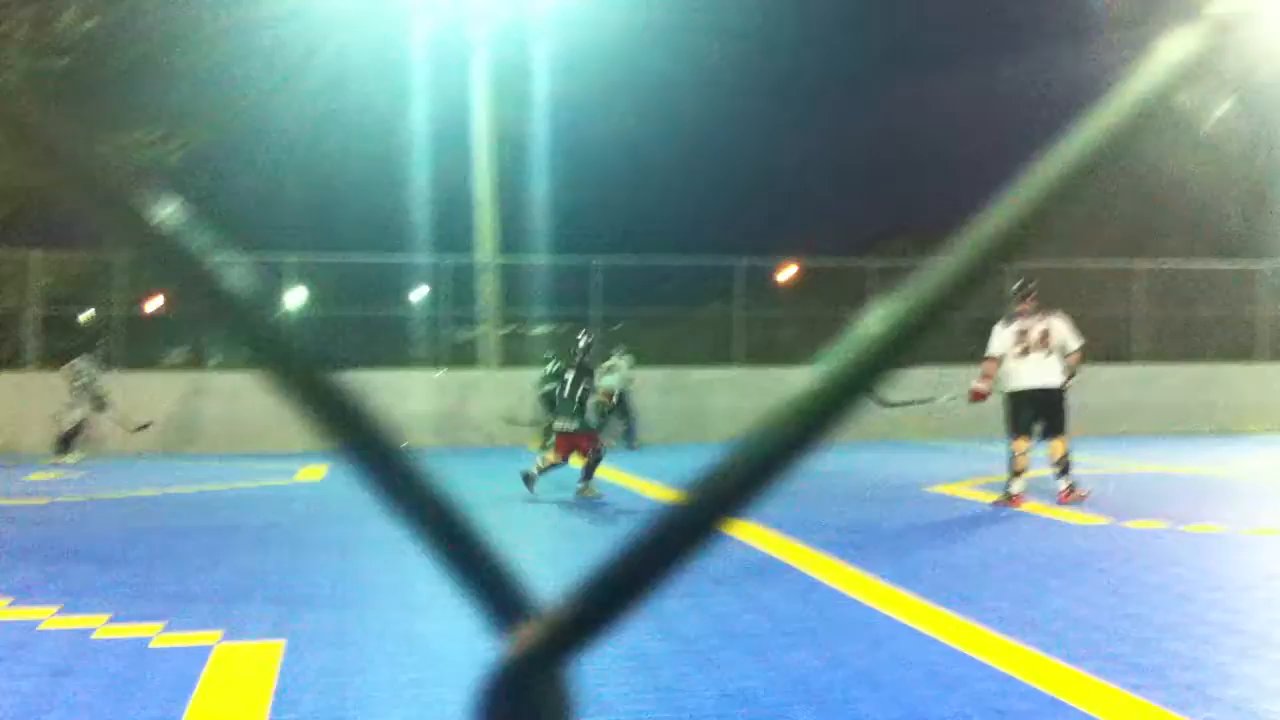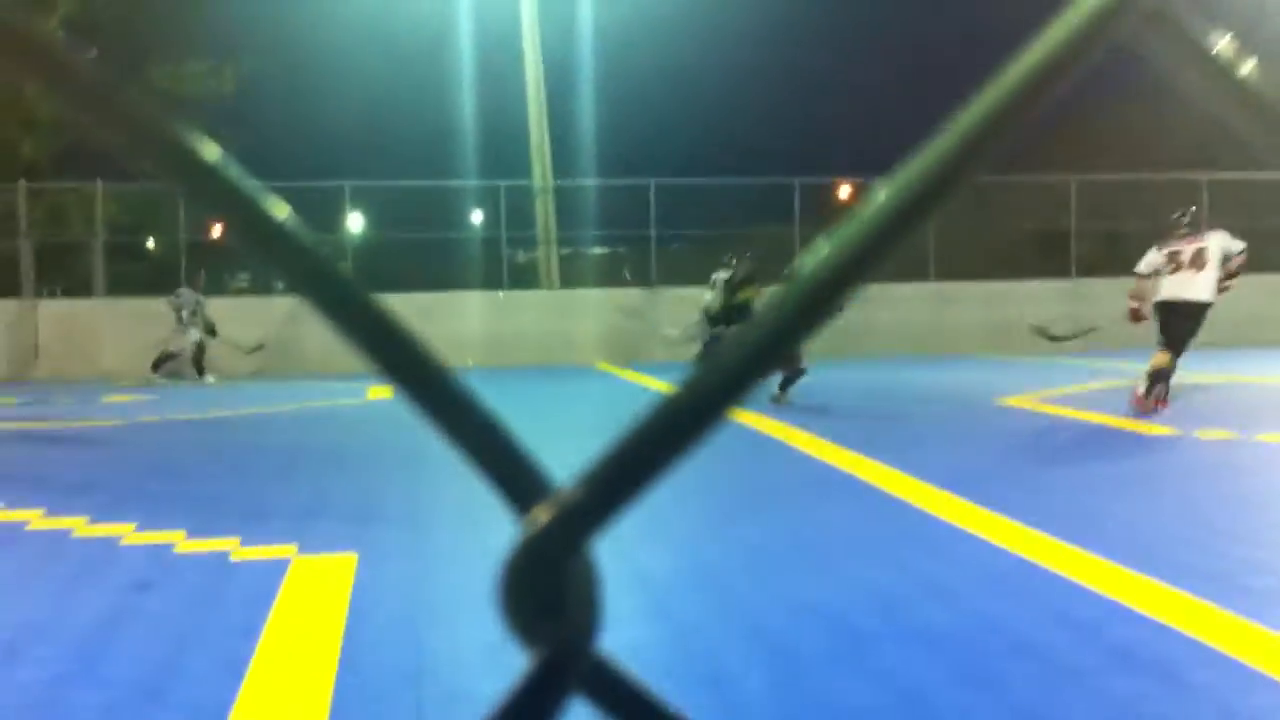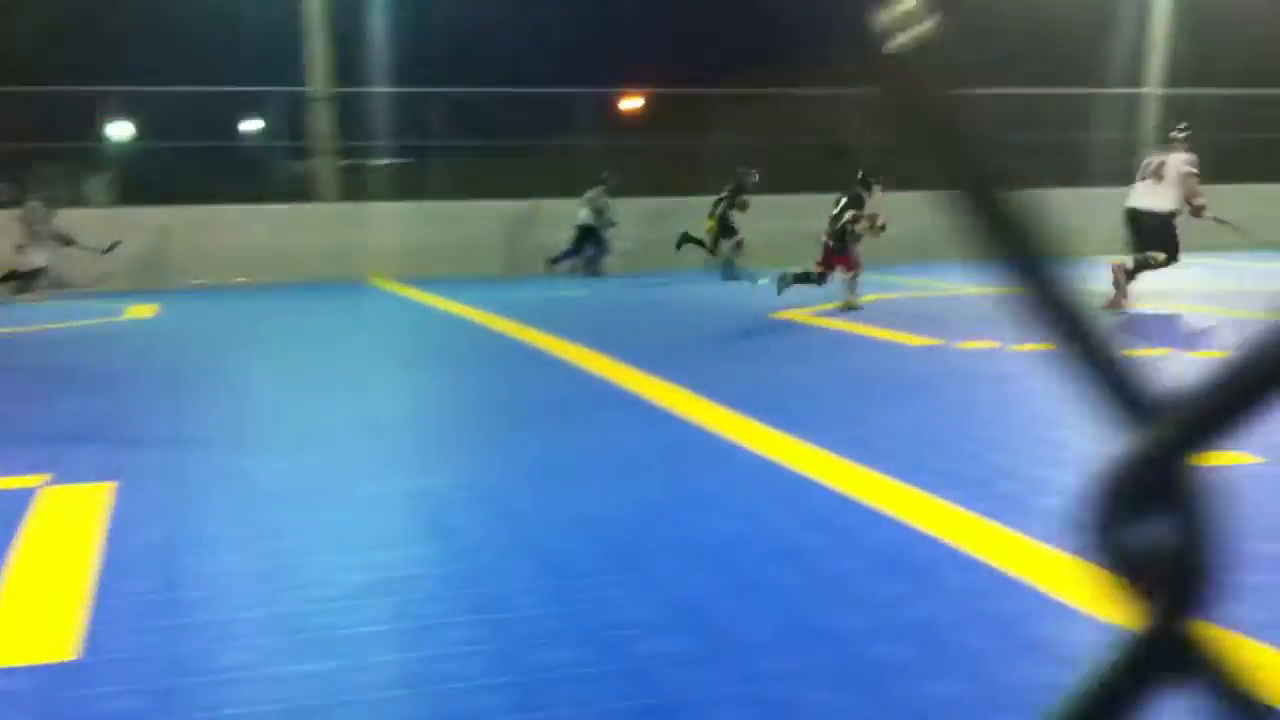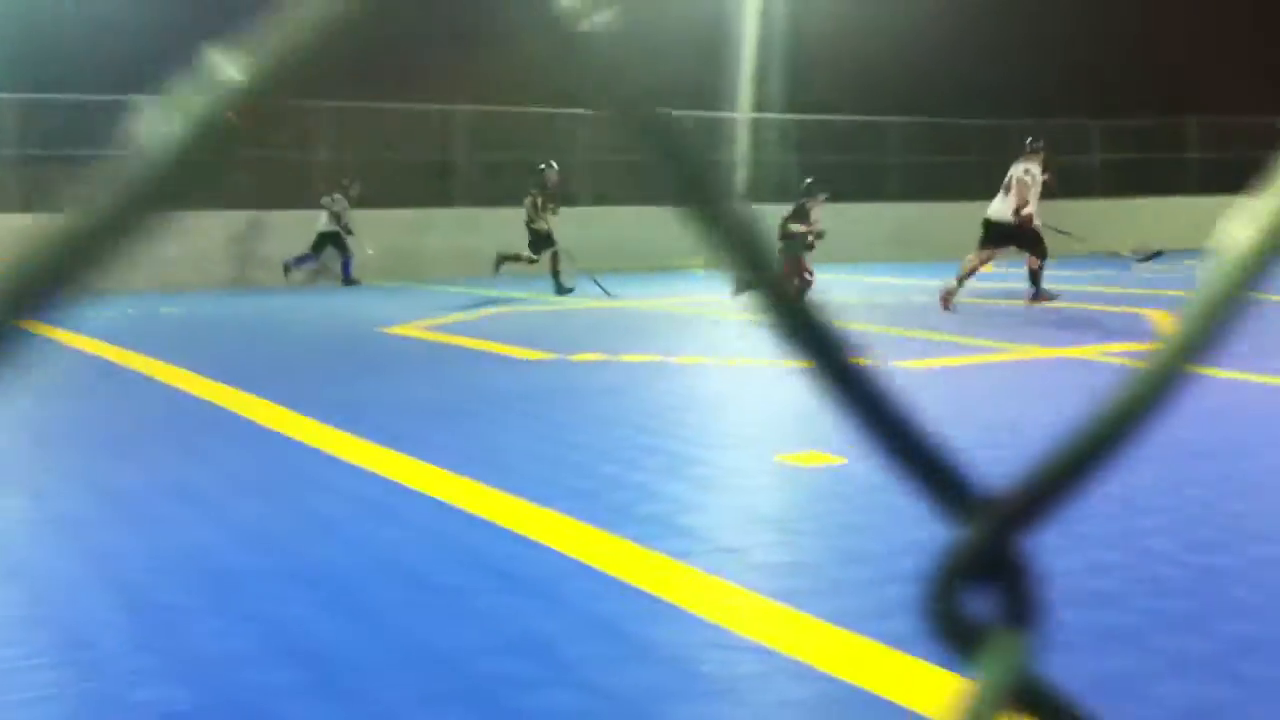
dt=0.7s
person 1, frame 1
left shoulder: (1005, 325)
right shoulder: (1056, 319)
left elbow: (993, 358)
right elbow: (1075, 351)
left wrist: (982, 385)
right wrist: (1065, 377)
left hip: (1020, 389)
right hip: (1052, 387)
left knee: (1020, 439)
right knee: (1056, 435)
left ankle: (1014, 491)
right ankle: (1066, 488)
person 1, frame 2
left shoulder: (1162, 247)
right shoulder: (1215, 237)
left elbow: (1142, 274)
right elbow: (1239, 252)
left wrist: (1136, 304)
right wrist: (1226, 278)
left hip: (1165, 300)
right hip: (1196, 302)
left knee: (1169, 345)
right knee: (1172, 348)
left ankle: (1158, 391)
right ankle: (1145, 393)
person 1, frame 3
left shoulder: (1154, 156)
right shoulder: (1186, 157)
right elbow: (1189, 178)
right wrist: (1198, 205)
left hip: (1134, 208)
right hip: (1158, 213)
left knee: (1142, 253)
right knee: (1169, 255)
left ankle: (1119, 295)
right ankle: (1125, 270)
person 1, frame 4
left shoulder: (1020, 166)
right shoulder: (1032, 168)
right elbow: (1022, 187)
left wrist: (1040, 180)
right wrist: (1024, 211)
left hip: (994, 218)
right hip: (1011, 222)
left knee: (982, 255)
right knee: (1039, 251)
left ankle: (953, 289)
right ankle: (1036, 292)
